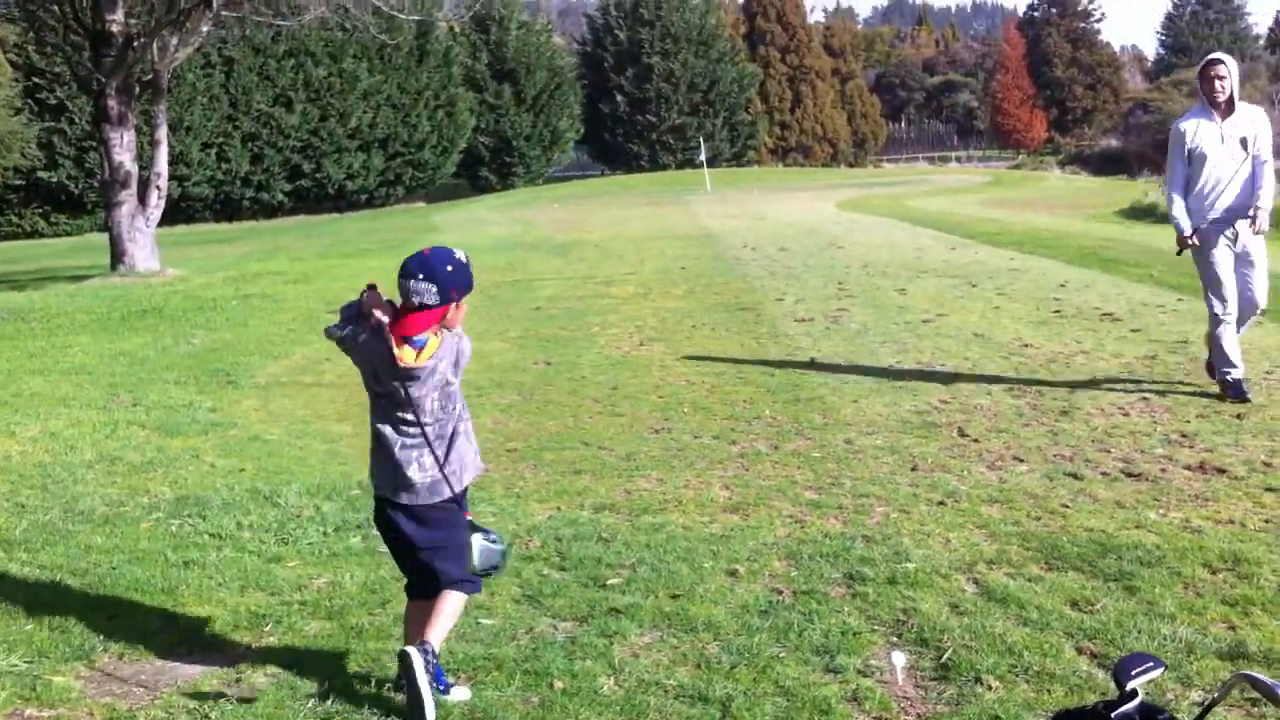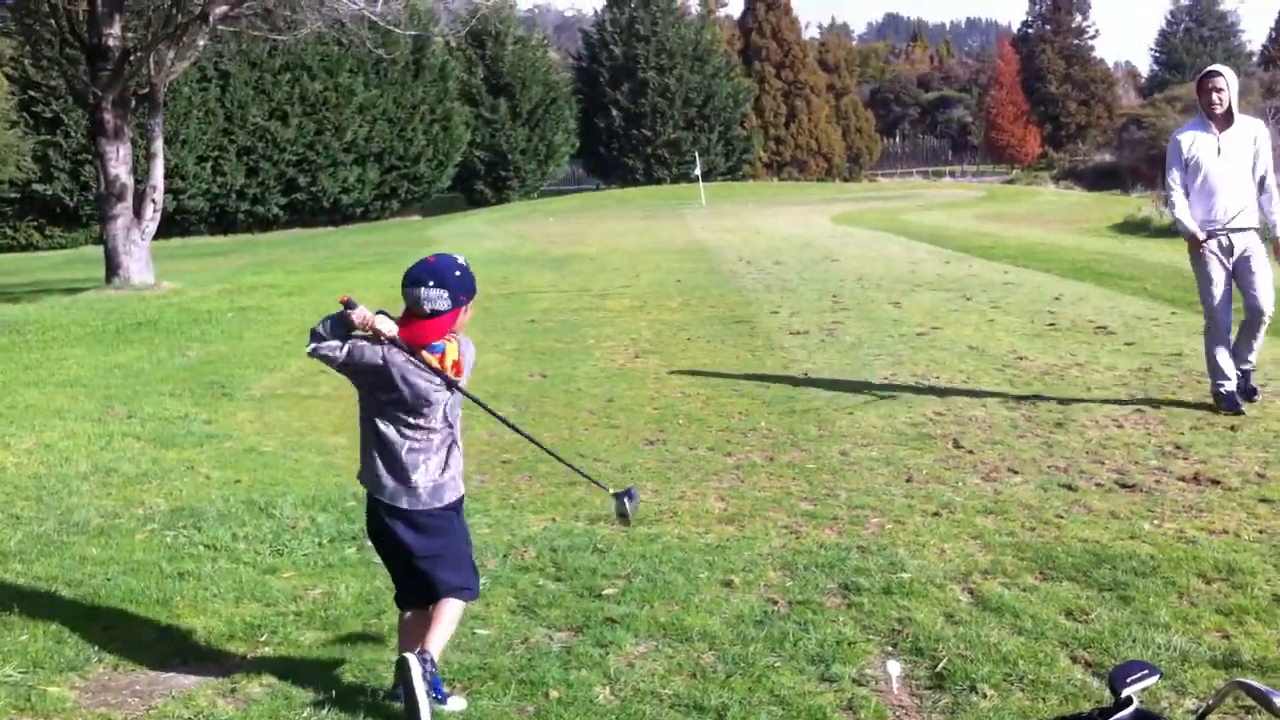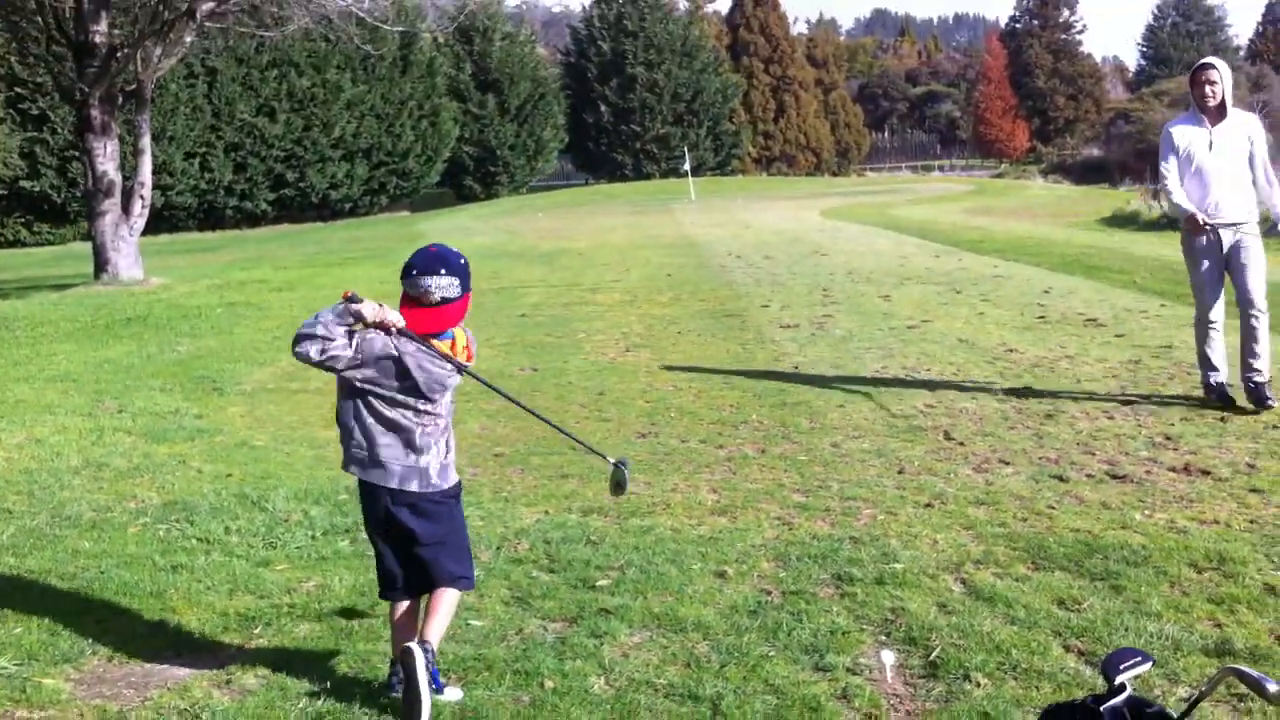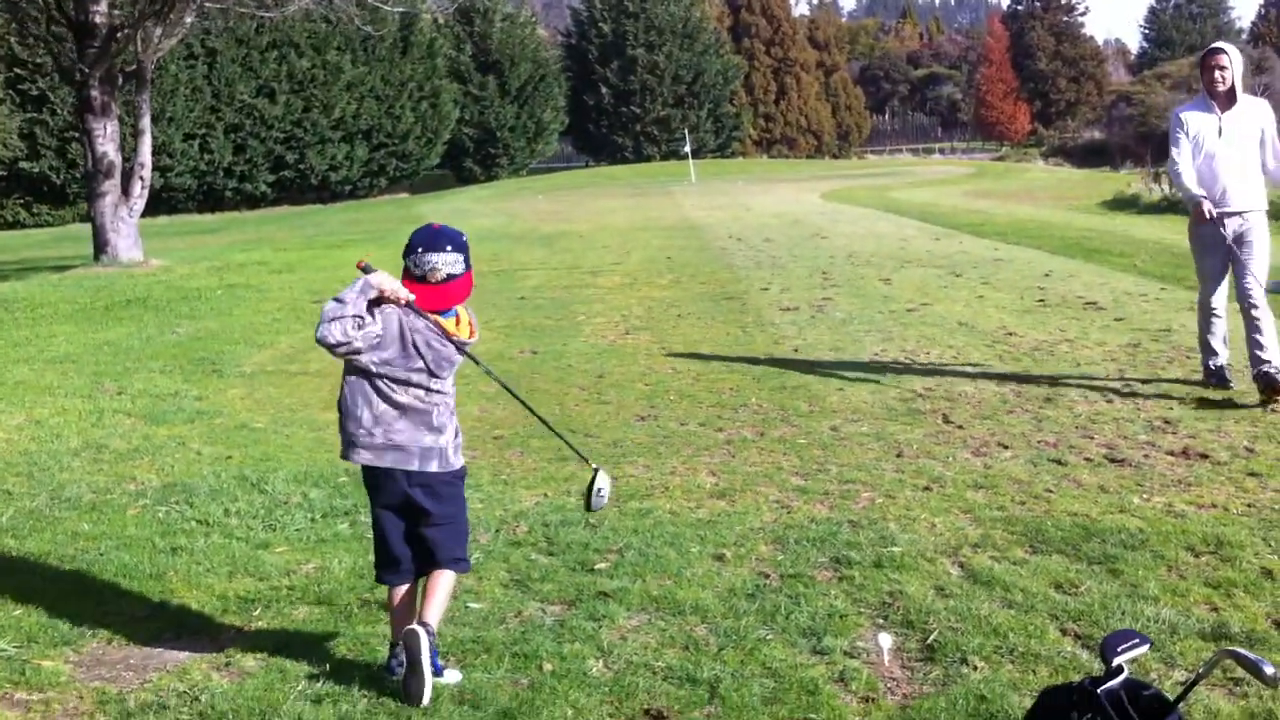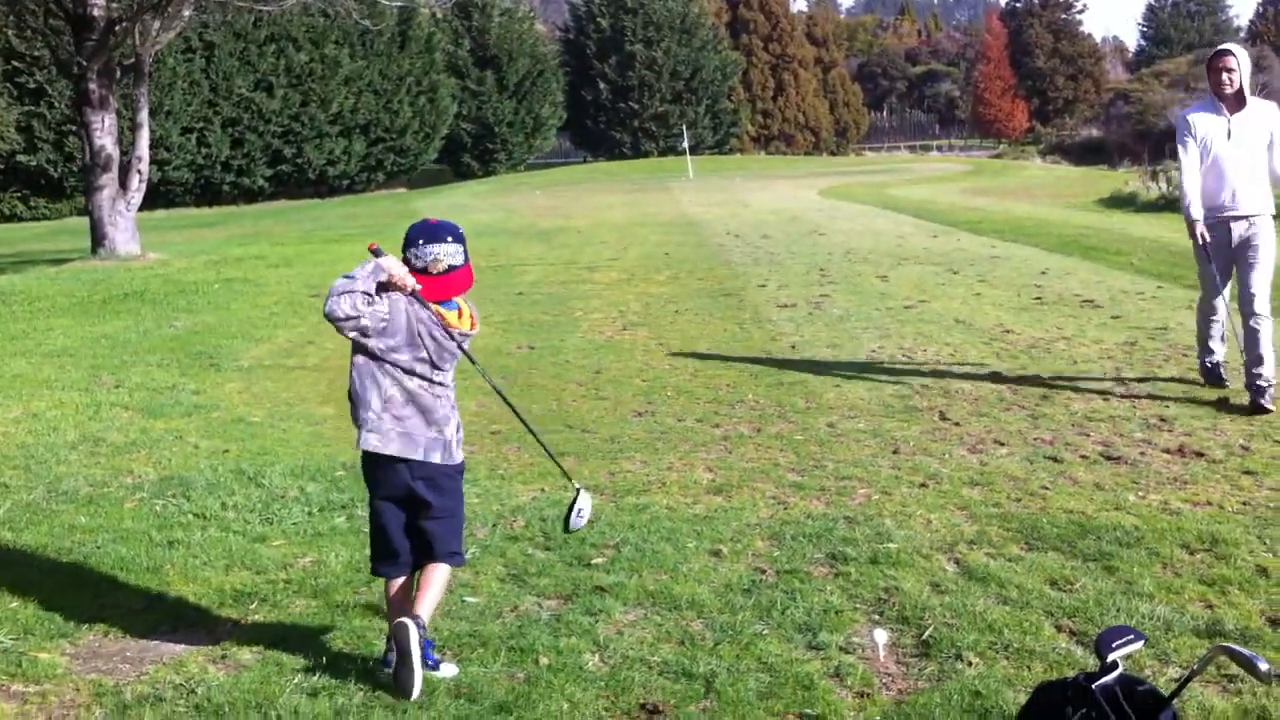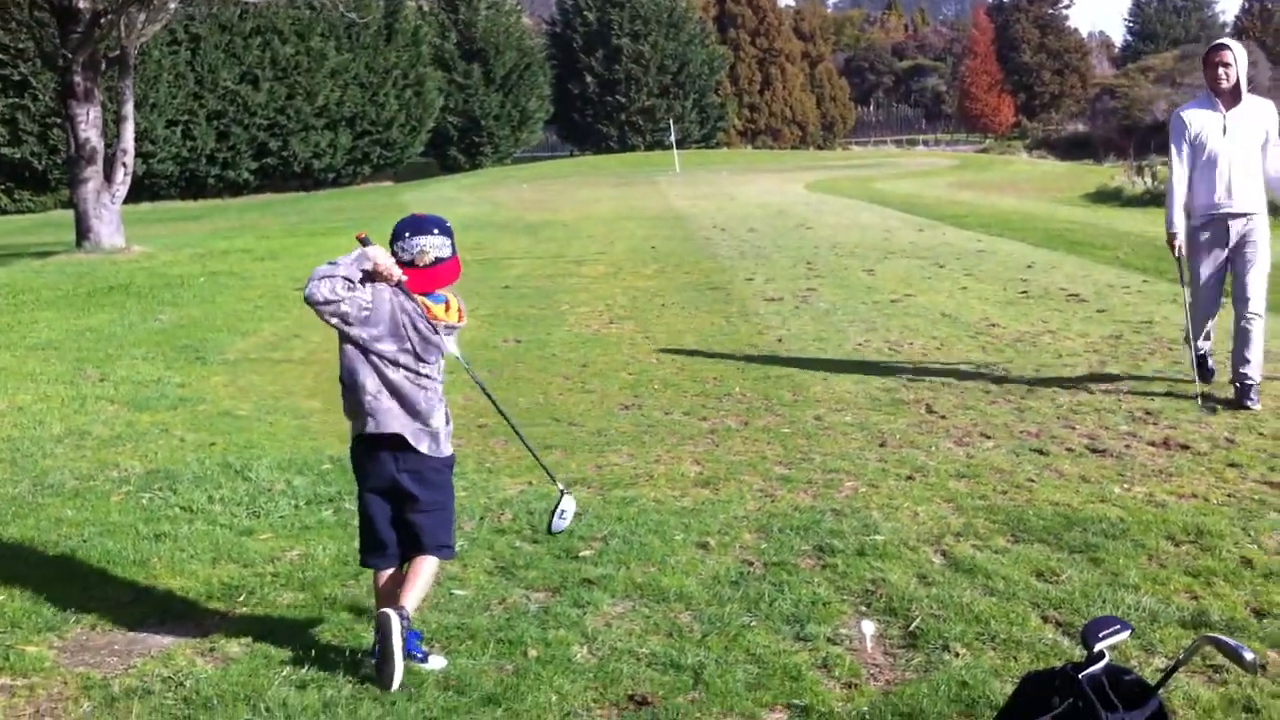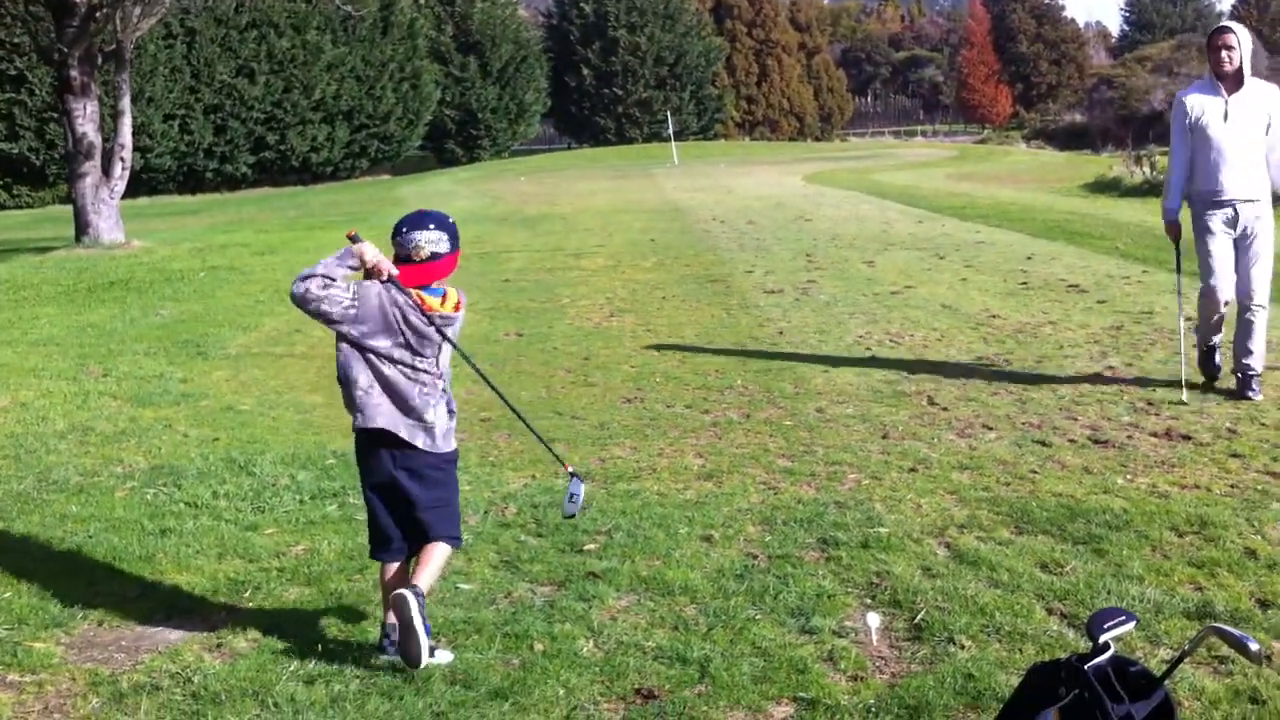
dt=0.1s
person 1, frame 1
left shoulder: (374, 342)
right shoulder: (453, 349)
left elbow: (341, 328)
left wrist: (367, 307)
right wrist: (383, 310)
left hip: (389, 490)
right hip: (436, 492)
left knee: (424, 581)
right knee: (458, 579)
left ankle: (415, 667)
right ankle: (424, 653)
person 1, frame 2
left shoulder: (374, 355)
right shoulder: (459, 359)
left elbow: (321, 344)
left wrist: (353, 319)
right wrist: (390, 329)
left hip: (385, 498)
right hip: (435, 500)
left knee: (412, 592)
right knee: (455, 587)
left ankle: (409, 679)
right ankle: (423, 662)
person 1, frame 3
left shoulder: (377, 345)
right shoulder: (462, 346)
left elbow: (307, 345)
left wrist: (357, 313)
right wrist: (383, 319)
left hip: (379, 485)
right hip: (433, 486)
left knee: (400, 584)
right knee: (451, 576)
left ankle: (404, 670)
right ankle: (424, 651)
person 1, frame 4
left shoulder: (389, 325)
right shoulder: (460, 327)
left elbow: (331, 331)
left wrist: (370, 285)
right wrist: (391, 296)
left hip: (385, 465)
right hip: (439, 464)
left knee: (399, 564)
right knee: (446, 558)
left ankle: (404, 653)
right ankle: (423, 631)
person 1, frame 5
left shoulder: (394, 311)
right shoulder: (461, 319)
left elbow: (341, 307)
left wrist: (379, 269)
right wrist: (397, 284)
left hip: (388, 457)
right hip: (440, 457)
left knee: (397, 558)
right knee: (442, 553)
left ankle: (402, 647)
right ankle: (416, 623)
person 1, frame 6
left shoulder: (379, 305)
right shoulder: (453, 312)
left elbow: (321, 291)
left wrist: (364, 259)
right wrist: (391, 276)
left hip: (379, 448)
right hip: (431, 449)
left knee: (388, 548)
right knee: (432, 545)
left ankle: (391, 638)
right ankle: (399, 623)
person 1, frame 7
left shoulder: (372, 301)
right shoulder: (454, 306)
left elbow: (307, 291)
left wrist: (354, 255)
right wrist: (384, 271)
left hip: (379, 443)
right hip: (433, 444)
left knee: (392, 542)
right knee: (441, 535)
left ankle: (396, 631)
right ankle: (413, 595)
person 2, frame 1
left shoulder: (1255, 118)
right shoulder: (1185, 127)
left elbow: (1264, 167)
right elbow: (1176, 180)
left wrist: (1262, 208)
right wrist: (1182, 226)
left hip: (1246, 224)
right hip: (1207, 227)
left knee: (1255, 299)
right knee: (1224, 303)
left ankle: (1219, 345)
right ankle: (1230, 377)
person 2, frame 2
right shoulder: (1183, 138)
right elbow: (1175, 191)
right wrist: (1188, 227)
left hip: (1248, 235)
right hip: (1207, 240)
right knee: (1218, 318)
left ankle: (1243, 367)
right ankle: (1224, 388)
person 2, frame 3
left shoulder: (1248, 124)
right shoulder: (1175, 131)
right elbow: (1169, 180)
right wrist: (1188, 211)
left hip: (1243, 228)
right hip: (1200, 233)
right knee: (1209, 312)
right ankle: (1214, 380)
person 2, frame 4
right shoulder: (1184, 117)
right elbow: (1179, 166)
right wrist: (1198, 199)
left hip: (1251, 217)
right hip: (1207, 221)
right knee: (1212, 299)
right ankle: (1214, 364)
person 2, frame 5
right shoulder: (1191, 118)
right elbow: (1188, 172)
right wrist: (1194, 217)
right hip: (1212, 225)
right knee: (1212, 301)
right ankle: (1211, 361)
person 2, frame 6
right shoulder: (1186, 116)
right elbow: (1179, 173)
right wrist: (1175, 226)
right hip: (1206, 223)
right knee: (1204, 303)
left ankle: (1246, 383)
right ankle: (1199, 347)
person 2, frame 7
right shoulder: (1189, 100)
right elbow: (1179, 159)
right wrist: (1170, 211)
right hip: (1211, 209)
right knee: (1218, 291)
left ankle: (1248, 373)
right ankle: (1209, 341)
